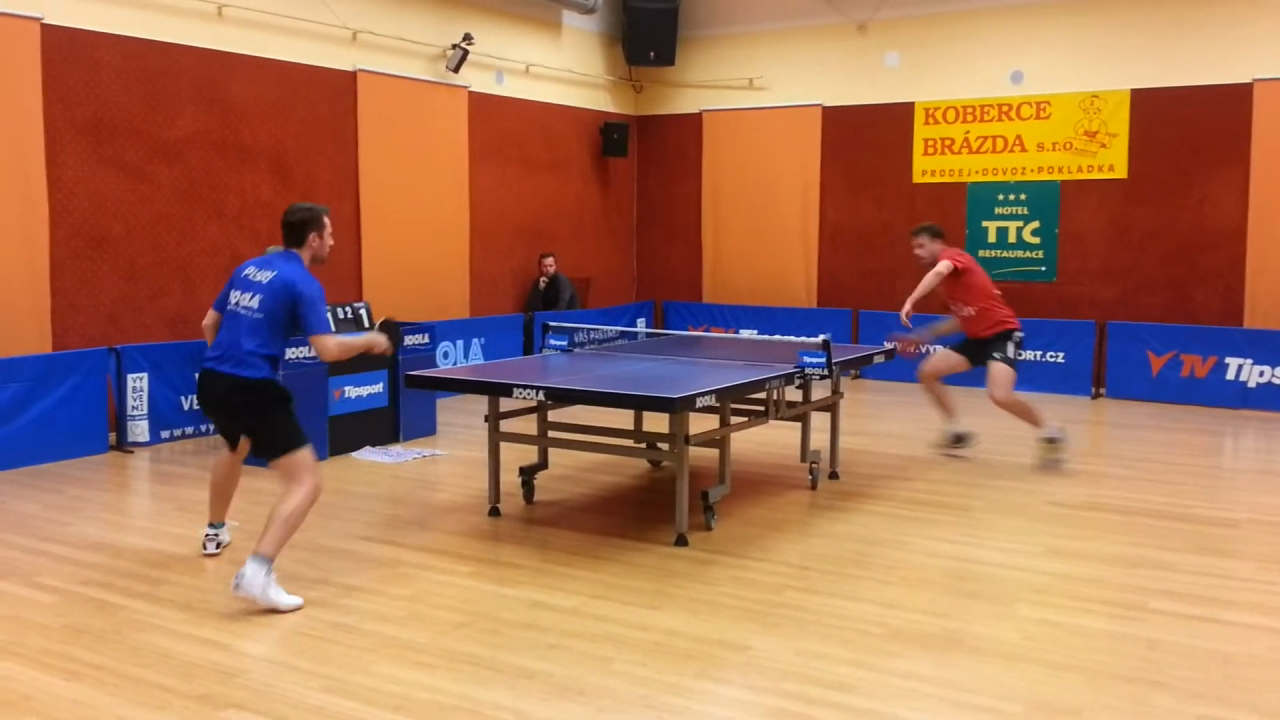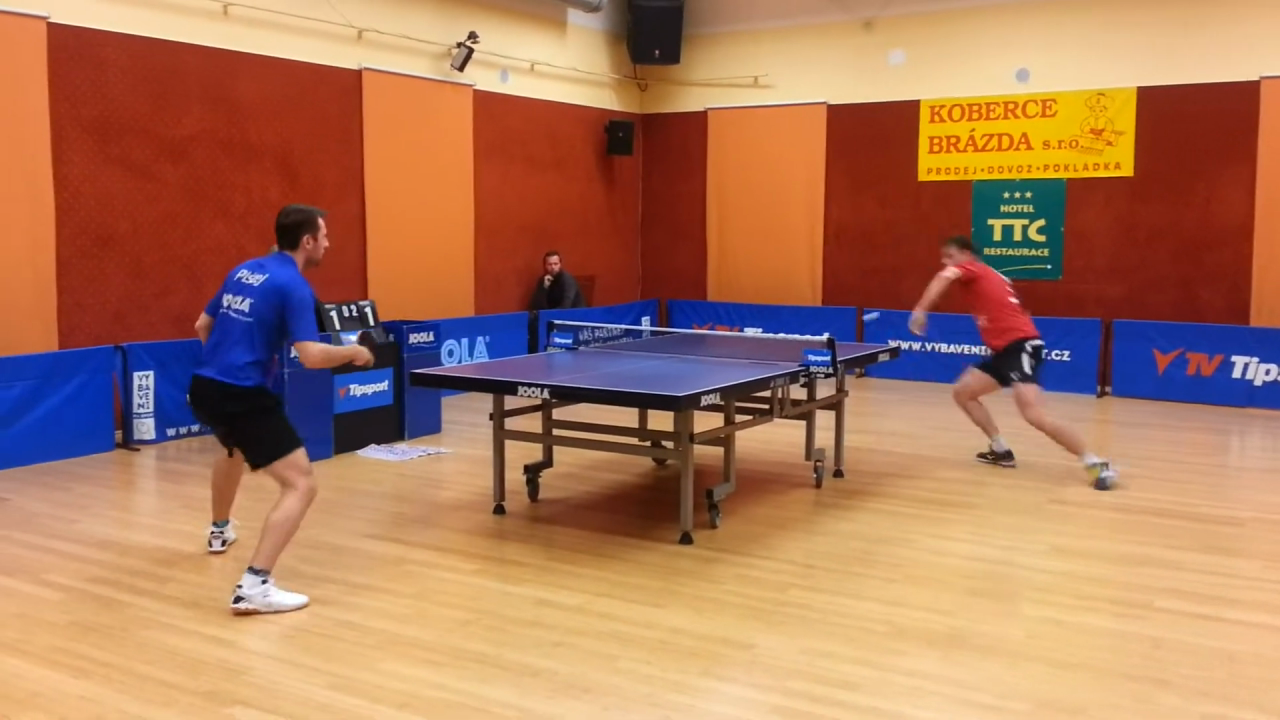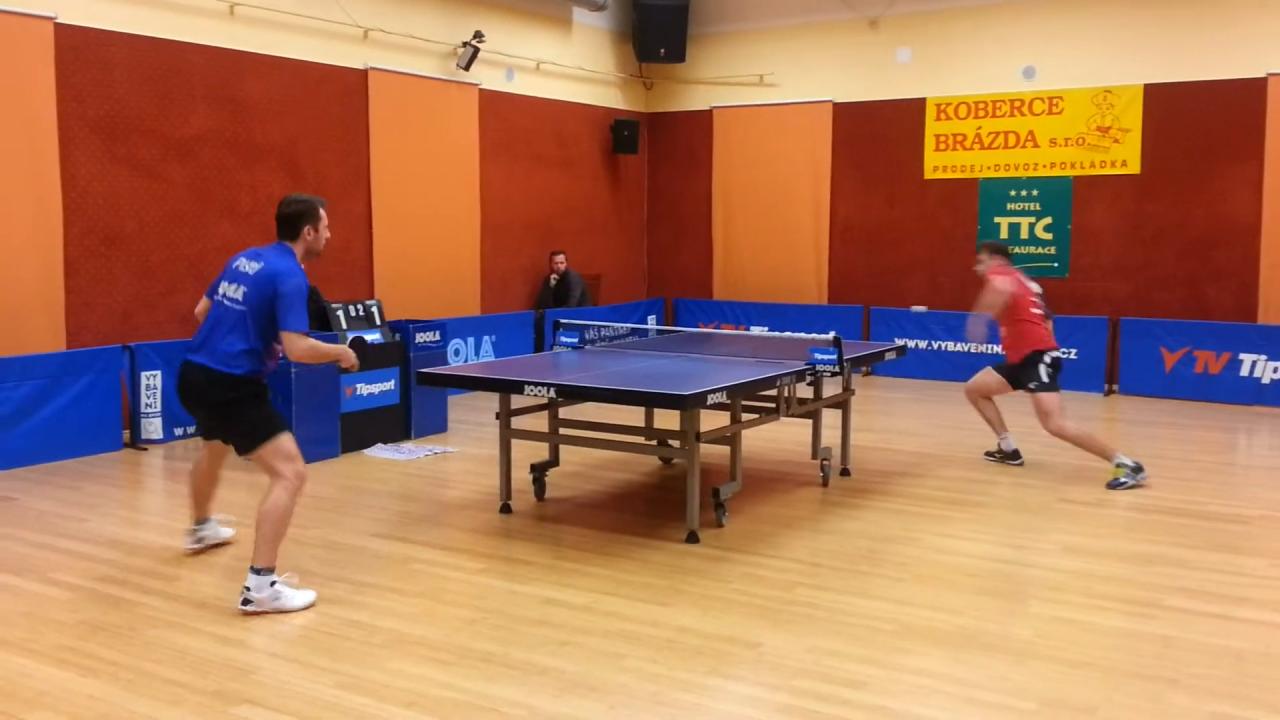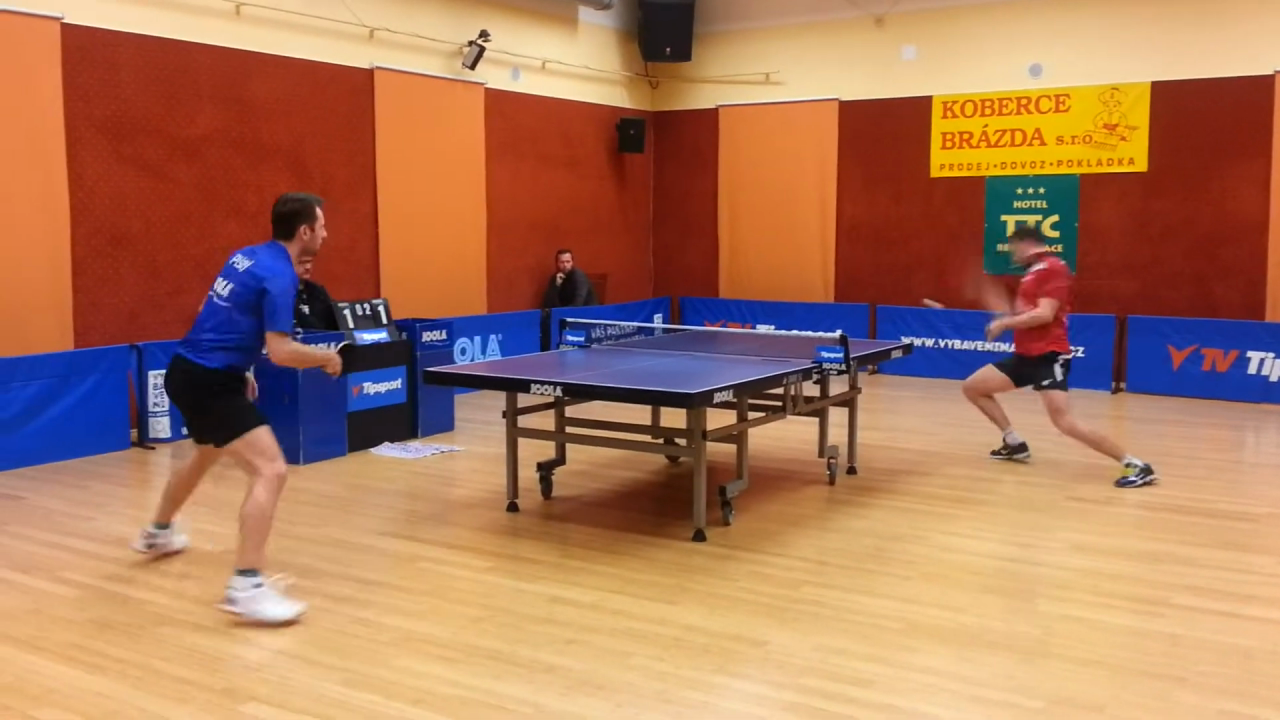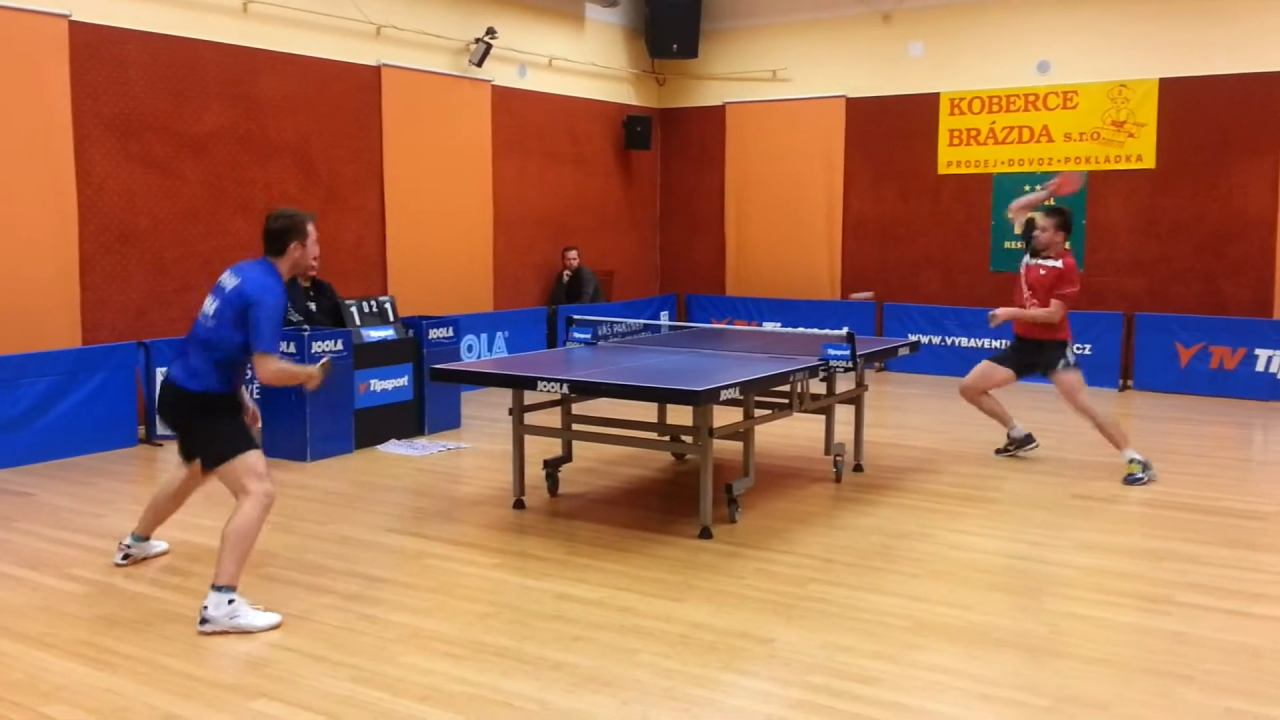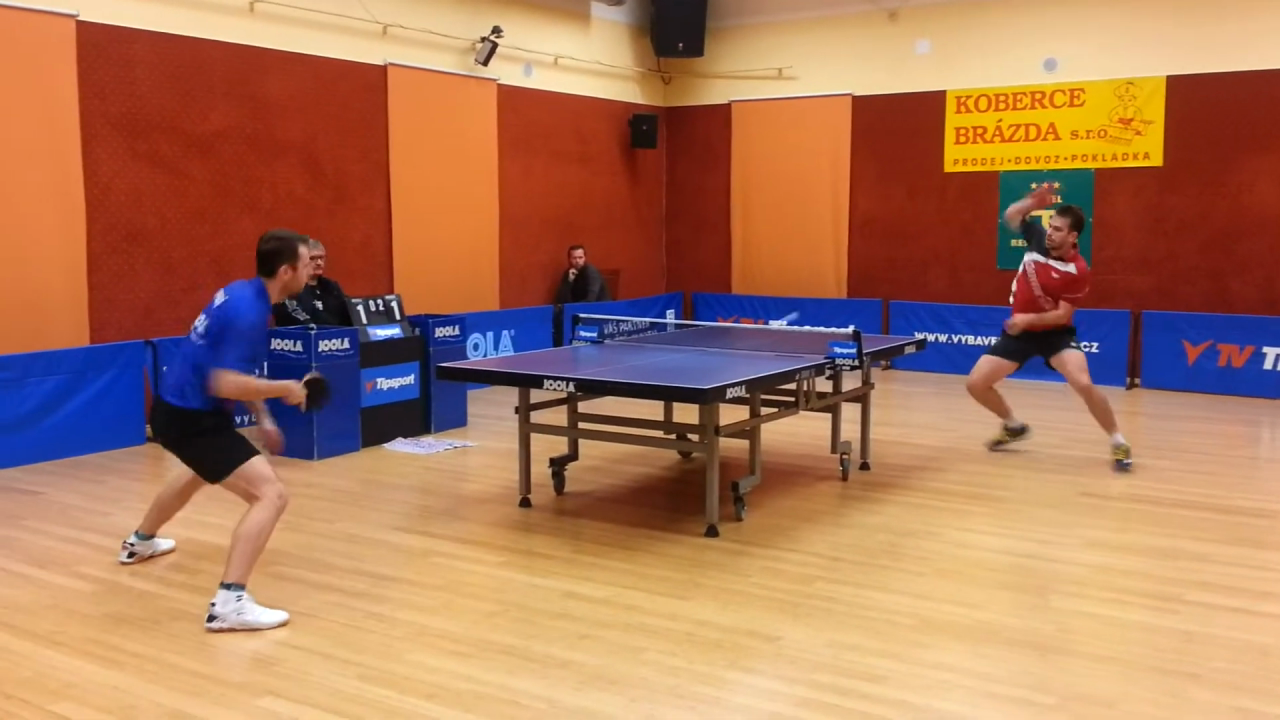
dt=0.1s
person 1, frame 1
left shoulder: (248, 268)
right shoulder: (303, 283)
left elbow: (210, 324)
right elbow: (328, 349)
right wrist: (370, 341)
left hip: (212, 383)
right hip: (251, 390)
left knee: (237, 448)
right knee: (306, 481)
left ankle: (215, 532)
right ankle: (255, 573)
person 1, frame 2
left shoulder: (242, 271)
right shoulder: (293, 286)
left elbow: (203, 326)
right elbow: (310, 356)
right wrist: (353, 352)
left hip: (204, 387)
right hip: (242, 395)
left knee: (234, 451)
right knee: (301, 486)
left ankle: (220, 531)
right ankle: (254, 586)
person 1, frame 3
left shoulder: (244, 259)
right shoulder: (288, 277)
left elbow: (202, 311)
right elbow: (296, 349)
right wrist: (342, 354)
left hip: (196, 376)
right hip: (229, 385)
left knee: (214, 447)
right knee: (290, 475)
left ankle: (201, 527)
right ankle: (260, 585)
person 1, frame 4
left shoulder: (245, 256)
right shoulder: (279, 275)
right elbow: (280, 351)
right wrist: (326, 357)
left hip: (186, 370)
right hip: (209, 380)
left knee: (207, 454)
right knee: (270, 473)
left ankle: (158, 533)
right ankle: (246, 586)
person 1, frame 5
left shoulder: (243, 273)
right shoulder: (268, 292)
right elbow: (268, 369)
left wrist: (241, 396)
right wrist: (307, 374)
left hip: (184, 391)
right hip: (200, 402)
left knee: (199, 471)
right knee: (258, 492)
left ankle: (135, 544)
right ankle: (221, 602)
person 1, frame 6
left shoulder: (242, 294)
right shoulder: (248, 312)
right elbow: (226, 384)
left wrist: (263, 417)
right wrist: (286, 388)
left hip: (178, 408)
right hip: (189, 418)
left knee: (201, 474)
right knee: (270, 495)
left ankle: (140, 541)
right ankle: (229, 601)
person 2, frame 1
left shoulder: (953, 256)
right shoulder: (945, 268)
left elbow: (939, 270)
left wrist: (909, 301)
right wrist: (923, 336)
left hip: (1002, 335)
right hip: (978, 337)
left knee: (1000, 395)
right knee: (927, 372)
left ankle: (1048, 433)
right ankle: (955, 431)
person 2, frame 2
left shoulder: (969, 268)
right shoulder: (987, 276)
left elbow: (945, 277)
left wrist: (920, 310)
left hip: (1020, 346)
right hip: (1006, 350)
left knee: (1034, 415)
right knee: (962, 393)
left ankle: (1095, 464)
right ankle: (1000, 449)
person 2, frame 3
left shoulder: (1000, 274)
right shoulder: (1024, 282)
left elbow: (1003, 288)
left wrist: (981, 316)
left hip: (1037, 357)
right hip: (1021, 359)
left knee: (1054, 424)
right knee: (973, 390)
left ankle: (1126, 465)
right ankle: (1008, 448)
person 2, frame 4
left shoulder: (1053, 268)
right shoulder: (1036, 273)
left elbow: (1046, 314)
left wrist: (1004, 323)
left hip: (1048, 356)
right hip: (1026, 356)
left knee: (1064, 422)
right knee: (971, 388)
left ankle: (1135, 466)
right ankle: (1014, 442)
person 2, frame 5
left shoulder: (1066, 268)
right shoulder: (1039, 245)
left elbow: (1055, 315)
right elbow: (1015, 209)
left wrist: (1012, 313)
right wrist: (1047, 192)
left hip: (1053, 345)
right hip: (1023, 344)
left knee: (1080, 403)
right knee: (969, 388)
left ankle: (1135, 459)
right ankle: (1019, 436)
person 2, frame 6
left shoulder: (1078, 271)
right shoulder: (1039, 240)
left elbow: (1062, 316)
right elbow: (1010, 214)
left wrist: (1029, 318)
right wrist: (1034, 199)
left hip: (1054, 334)
right hip: (1017, 334)
left knee: (1083, 384)
right knee: (975, 385)
left ankle: (1118, 442)
right ankle: (1013, 426)
